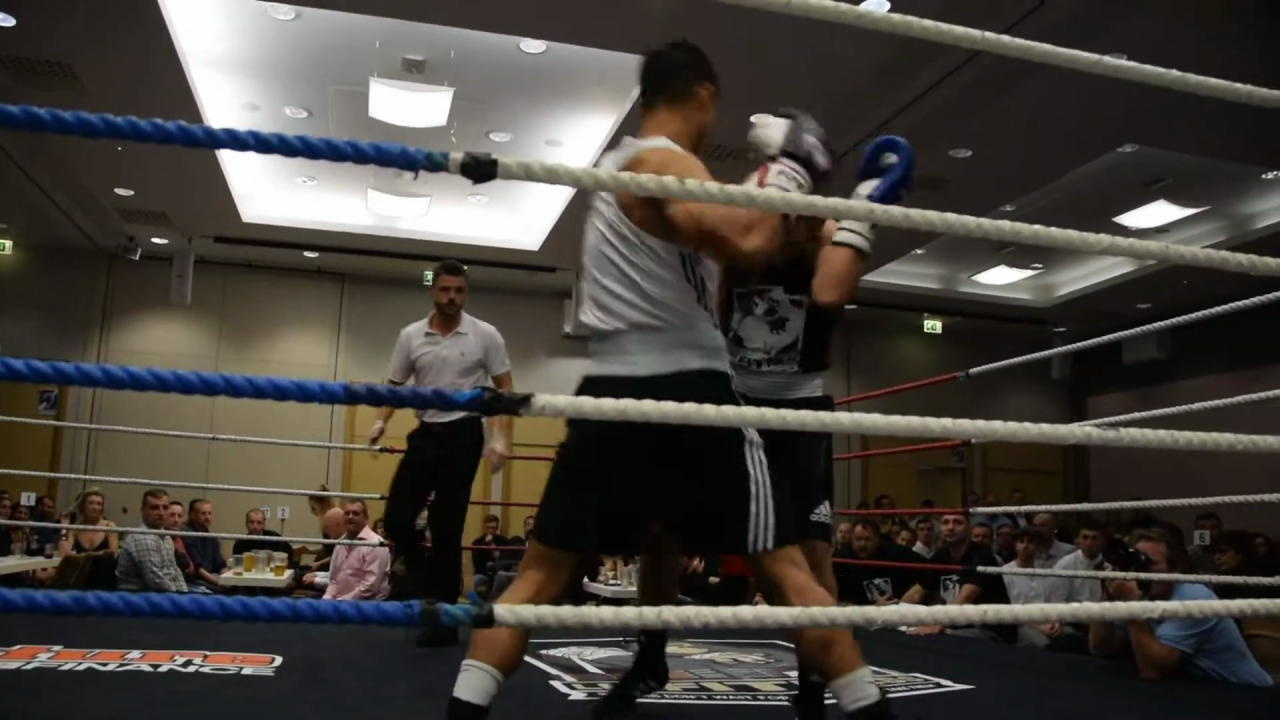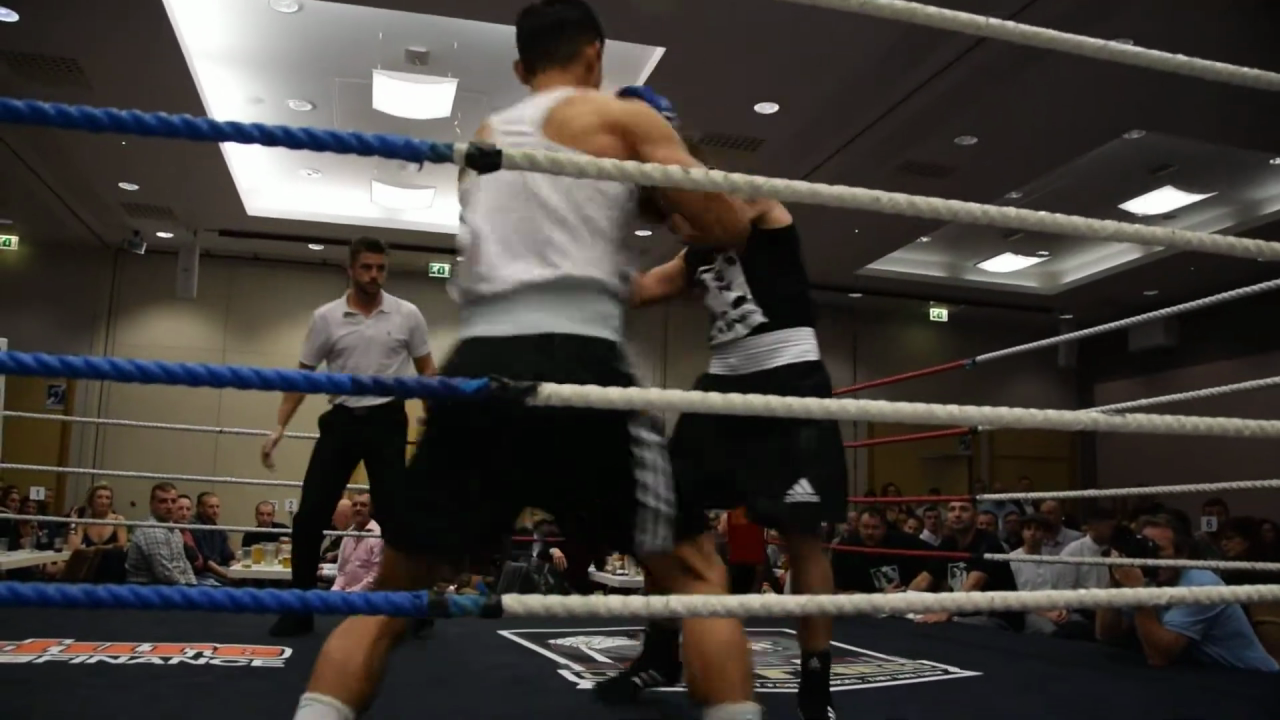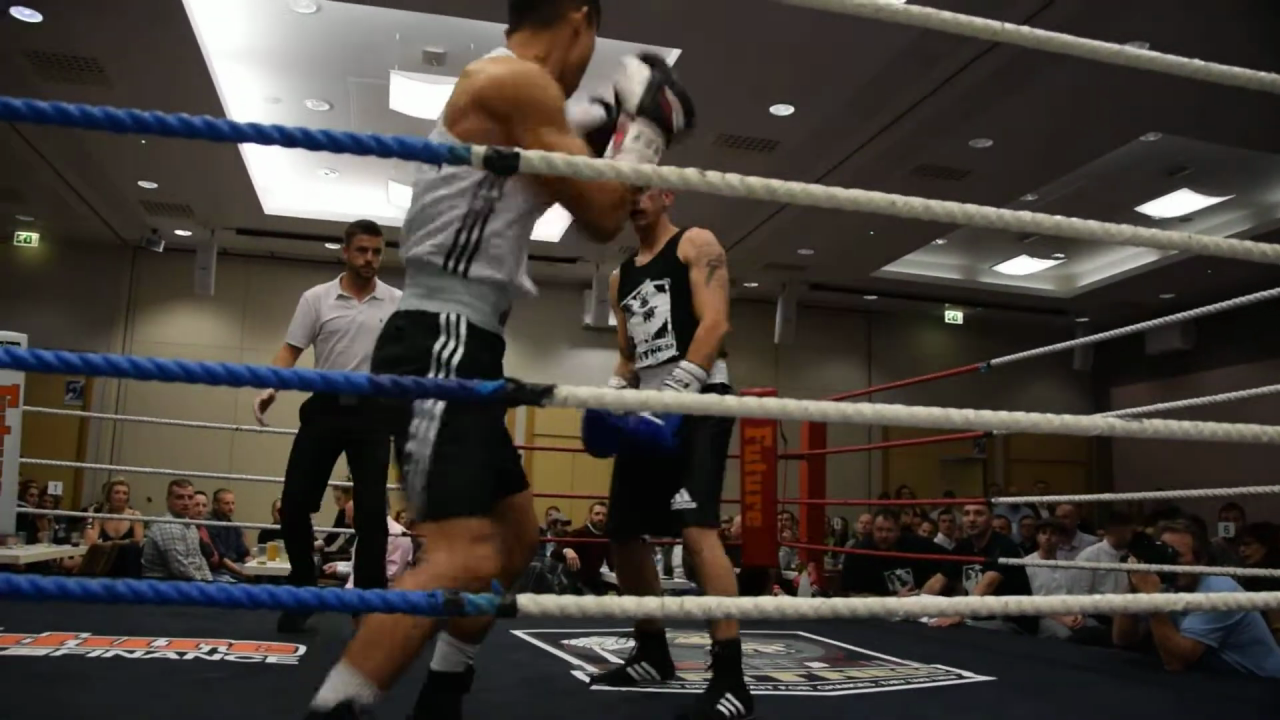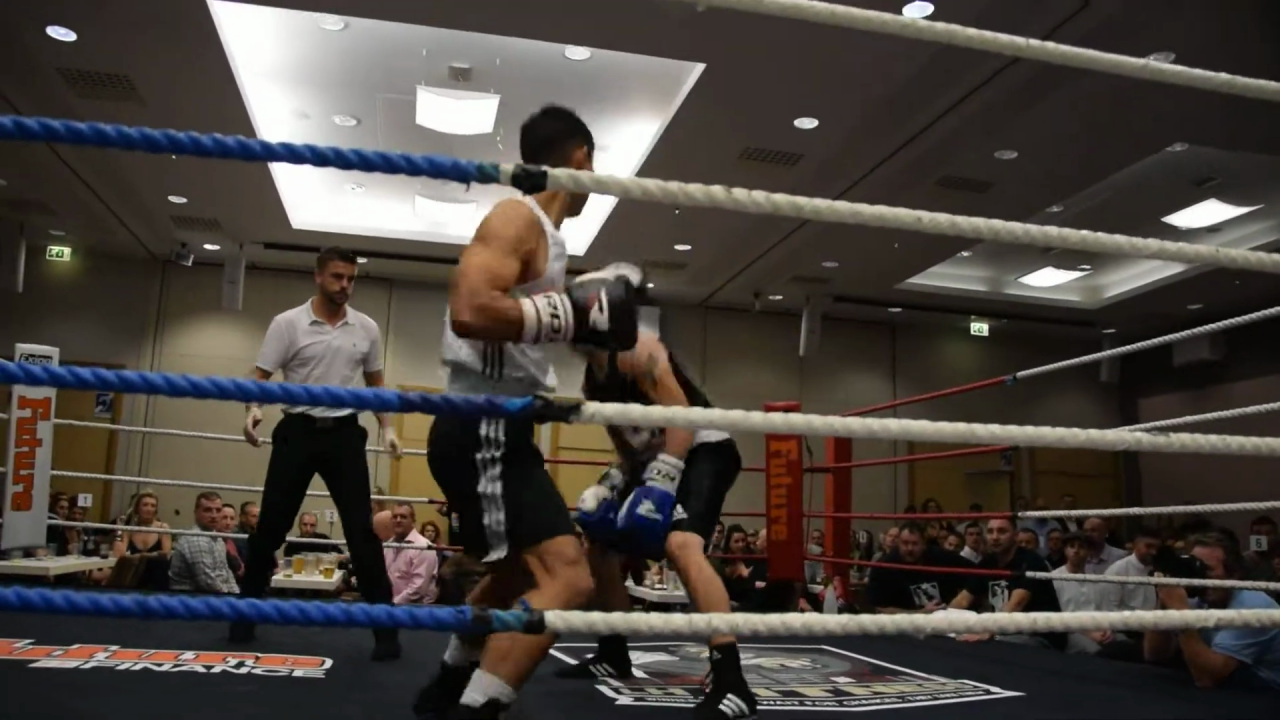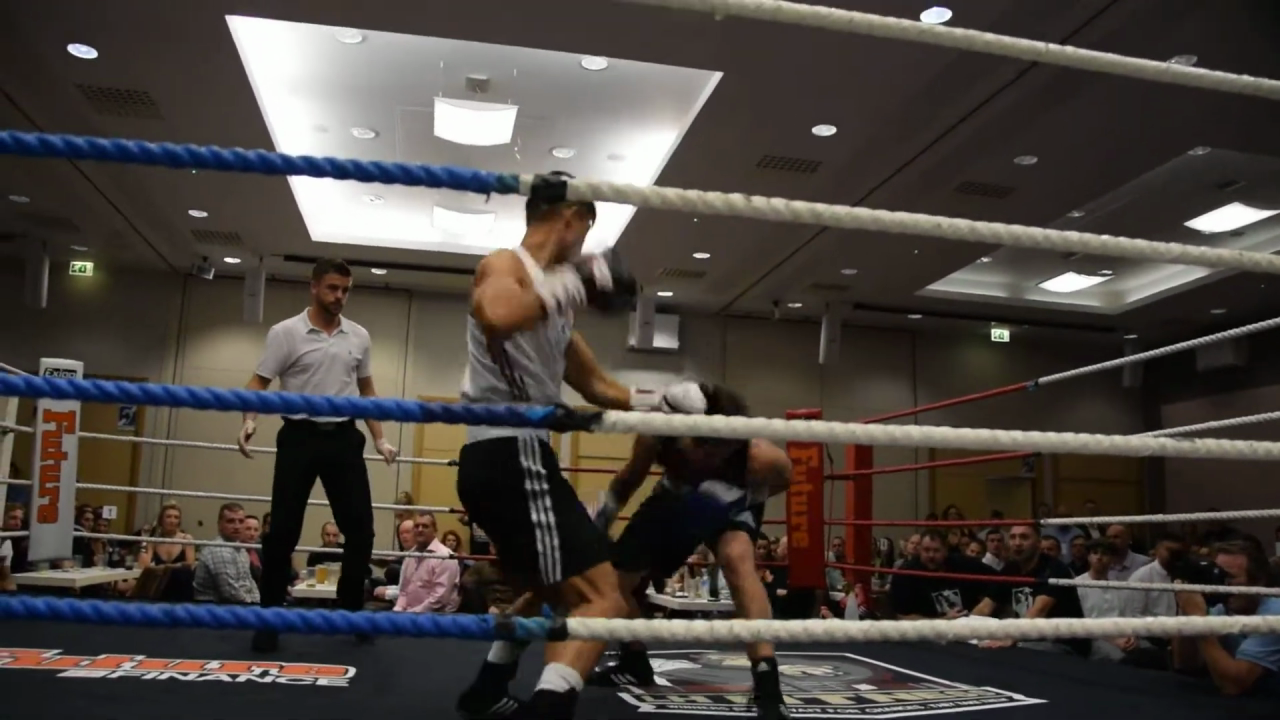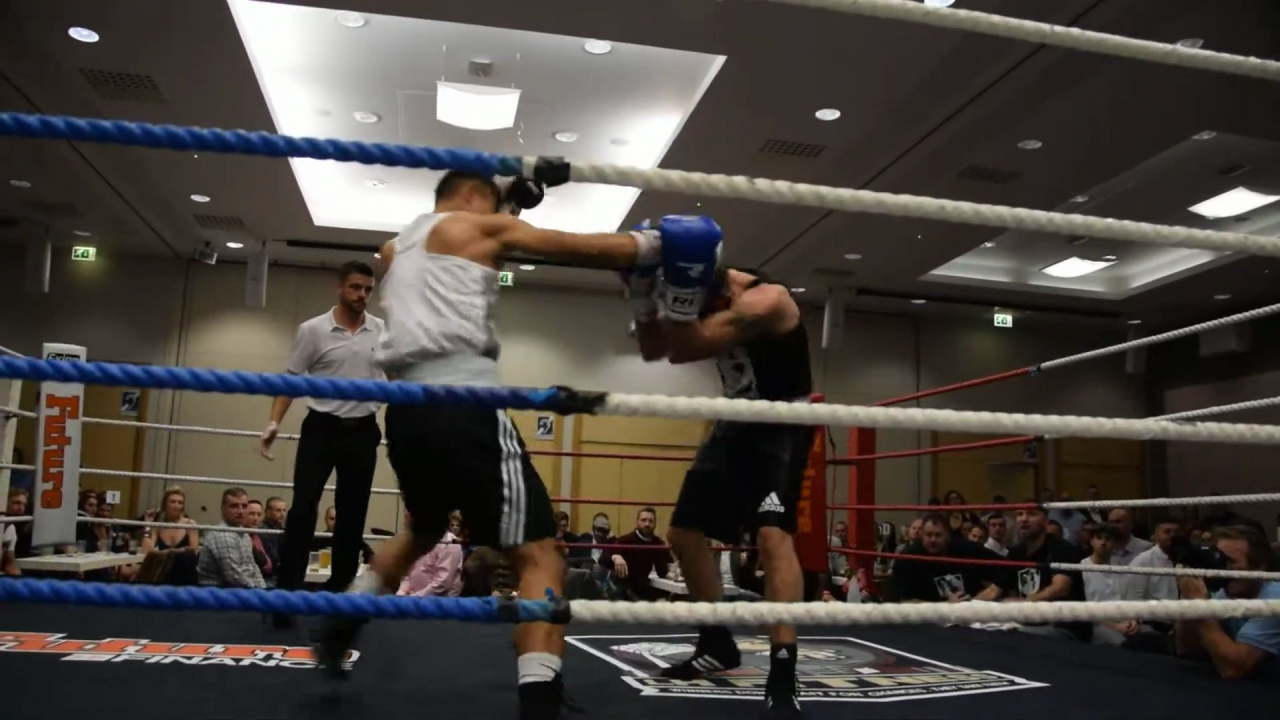
dt=0.4s
person 1, frame 1
left shoulder: (613, 163)
right shoulder: (670, 164)
right elbow: (747, 243)
right wrist: (789, 173)
left hip: (606, 400)
right hip: (689, 393)
left knee: (537, 576)
right knee: (787, 567)
person 1, frame 2
left shoulder: (489, 136)
right shoulder: (621, 119)
right elbow: (724, 222)
left hip: (477, 370)
right hip: (576, 368)
left knee: (397, 590)
right knee: (695, 575)
person 1, frame 3
left shoulder: (488, 88)
right shoulder: (517, 82)
right elbow: (600, 215)
left wrist: (584, 138)
right wrist: (646, 124)
left hip: (455, 350)
right hip: (437, 348)
left knee: (515, 535)
right knee: (465, 559)
person 1, frame 4
left shoulder: (540, 234)
right shoulder: (517, 219)
right elbow: (470, 313)
left wrist: (596, 302)
right wrist: (573, 309)
left hip: (493, 431)
right hip: (481, 431)
left knee: (518, 572)
right knee: (566, 579)
person 1, frame 5
left shoulder: (552, 287)
right shoulder: (502, 266)
left elbow: (596, 383)
right elbow: (496, 320)
left wrist: (664, 403)
right wrist: (573, 284)
left hip: (489, 464)
right hip: (513, 459)
left knee: (545, 584)
right knee: (603, 600)
person 1, frame 6
left shoulder: (397, 247)
right shoulder: (474, 227)
right elbow: (580, 247)
right wrist: (660, 241)
left hip: (407, 418)
right hip: (468, 413)
left knee: (425, 531)
right knee: (540, 562)
left ankle: (339, 637)
person 2, frame 1
left shoulder: (827, 232)
left elbow: (828, 295)
left wrist: (864, 203)
left hip: (796, 408)
left knee: (809, 548)
left ankle: (814, 691)
person 2, frame 2
left shoulder: (754, 200)
right shoulder: (695, 254)
left elbow: (703, 227)
right elbow: (635, 293)
left hip: (788, 374)
right hip: (722, 382)
left knee: (798, 527)
right ankle: (659, 652)
person 2, frame 3
left shoulder: (696, 243)
right shoulder: (621, 276)
left elbow: (717, 324)
left wrist: (676, 390)
right wrist: (606, 403)
left hip: (696, 402)
right hip: (644, 412)
left knee: (695, 530)
right knee: (625, 536)
left ankle: (729, 675)
right ankle: (652, 654)
person 2, frame 4
left shoulder: (635, 352)
right shoulder: (593, 380)
left elbow: (685, 421)
left wrist: (660, 484)
right wrist: (604, 489)
left hip: (704, 452)
right hip: (650, 469)
left knee: (682, 546)
right knee: (602, 547)
left ankle: (731, 684)
right ankle: (613, 655)
person 2, frame 5
left shoulder: (757, 456)
right shoulder: (659, 432)
left elbow: (782, 479)
right elbow: (630, 476)
left wrist: (739, 494)
right wrist: (602, 514)
left hip: (733, 500)
right hip: (675, 499)
left knee: (736, 555)
right knee: (617, 576)
right ankle: (633, 666)
person 2, frame 6
left shoulder: (766, 300)
right shoulder: (704, 297)
left elbow: (681, 350)
right elbow: (651, 350)
right wrist: (640, 288)
left hip: (780, 428)
right hip: (735, 425)
left knee: (773, 536)
right knee: (684, 531)
left ankle: (783, 682)
right ankle: (717, 645)
person 3, frame 1
left shoulder: (485, 335)
right shoulder: (410, 336)
left elbow: (505, 389)
right elbow: (395, 387)
left wrist: (500, 436)
right wrist: (381, 421)
left hip: (463, 436)
right hip: (425, 435)
left knee: (445, 526)
right knee: (397, 519)
right ankle: (425, 595)
person 3, frame 2
left shoulder: (407, 315)
right shoulder: (325, 317)
left elbow: (425, 369)
right elbow: (303, 375)
right wrist: (279, 427)
left hip: (387, 421)
right hip: (340, 421)
left knee: (391, 513)
right knee: (310, 514)
right ankle: (299, 608)
person 3, frame 3
left shoulder: (399, 304)
right shoulder: (316, 299)
right elbow: (291, 350)
right wrist: (271, 386)
left hip: (371, 413)
right hip: (323, 409)
left knee: (370, 510)
right knee: (294, 504)
right ankle: (303, 591)
person 3, frame 4
left shoulder: (366, 328)
right shoulder: (288, 323)
left elbow: (376, 382)
right elbow: (260, 374)
left wrist: (388, 428)
right wrist: (253, 408)
left hip: (344, 434)
right hip: (297, 432)
left knee: (361, 530)
right knee: (270, 526)
left ankle: (384, 627)
person 3, frame 5
left shoulder: (359, 337)
right shoulder: (285, 333)
right elbow: (259, 383)
left wrist: (379, 438)
right wrist: (249, 420)
left hip: (344, 438)
right hip: (299, 437)
left knee: (361, 529)
right knee: (283, 531)
left ankle: (349, 611)
person 3, frame 6
left shoulder: (383, 333)
right shoulder: (312, 330)
right wrist: (273, 423)
left hip: (362, 433)
right hip: (321, 429)
left knee: (352, 517)
right knee: (303, 510)
left ankle: (340, 592)
right ankle: (287, 592)
